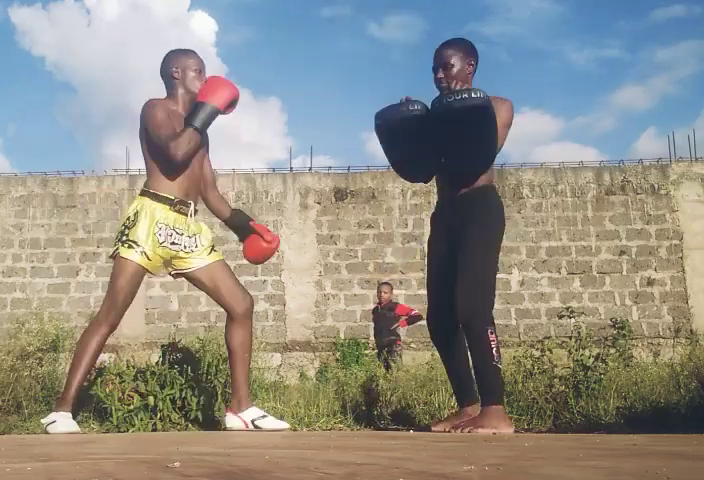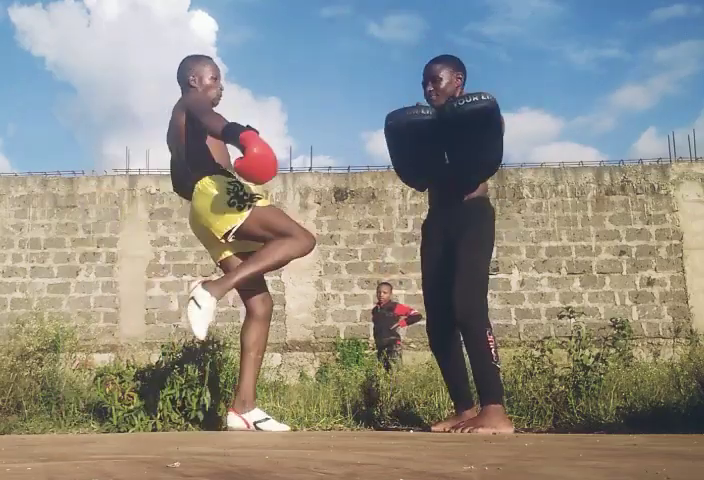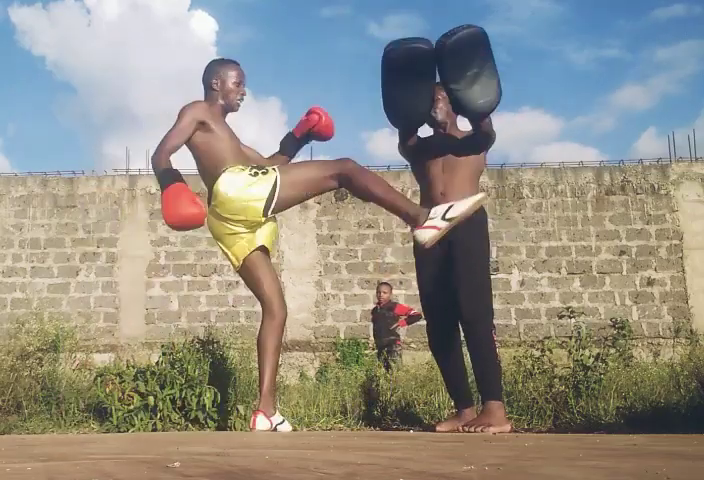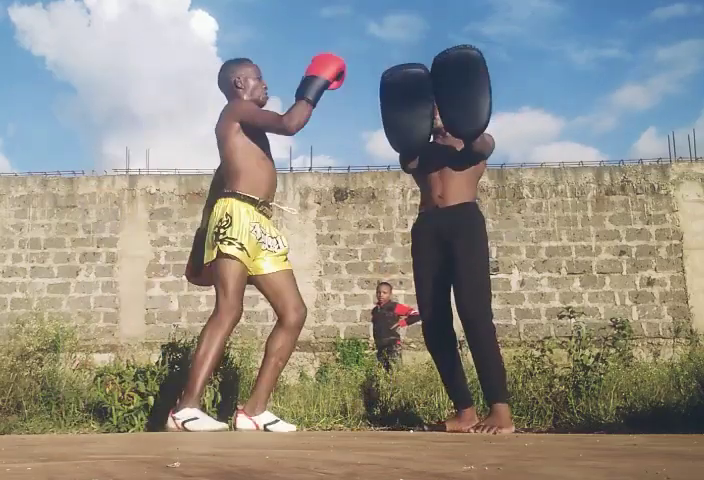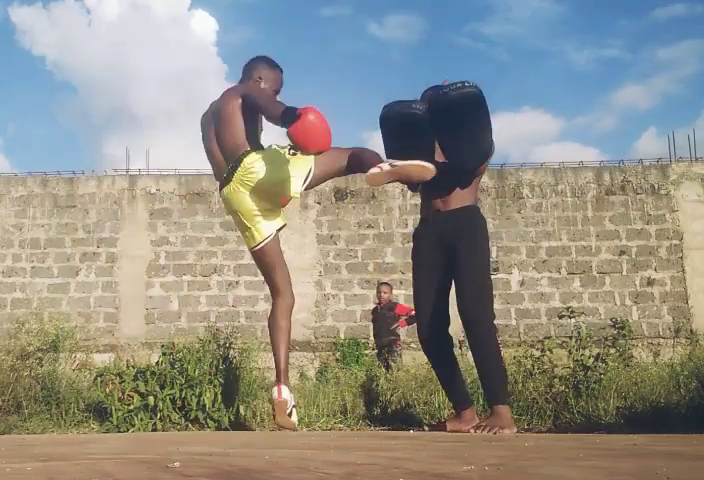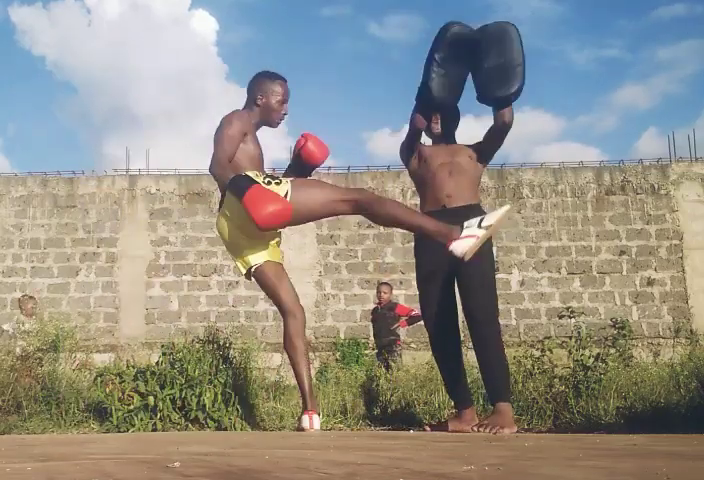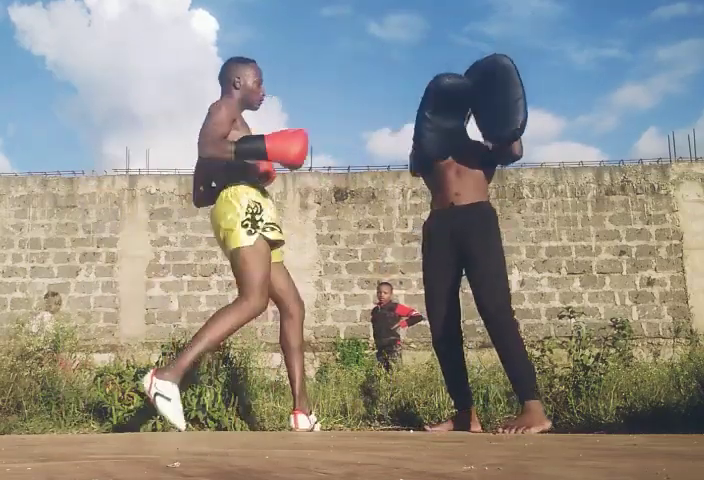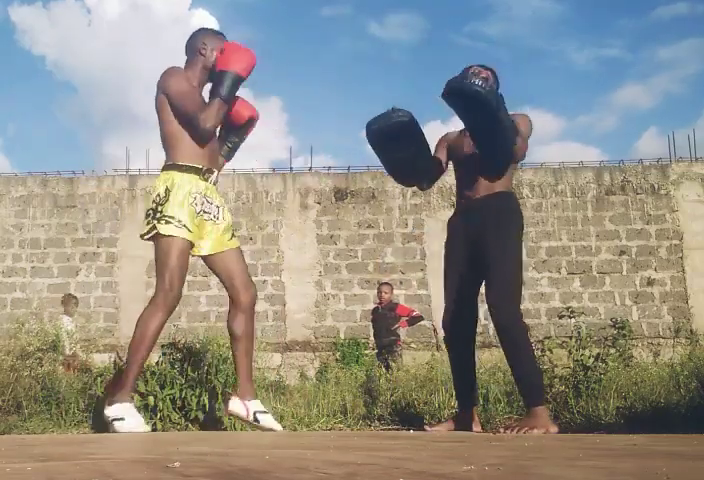
dt=0.2s
person 1, frame 1
left shoulder: (200, 134)
right shoulder: (155, 109)
left elbow: (209, 191)
right elbow: (176, 151)
left wrist: (244, 224)
right wrist: (207, 109)
left hip: (187, 228)
right hip: (151, 218)
left knee: (241, 305)
right knee: (111, 313)
left ankle: (240, 407)
right ankle: (62, 409)
person 1, frame 2
left shoulder: (180, 130)
right shoulder: (189, 105)
left elbow: (188, 173)
right elbow: (205, 118)
right wrist: (240, 133)
left hip: (218, 205)
right hip: (220, 195)
left knee: (260, 306)
right knee: (301, 240)
left ankle: (245, 408)
right ankle: (211, 290)
person 1, frame 3
left shoulder: (220, 128)
right shoulder: (198, 111)
left elbow: (266, 162)
right elbow: (160, 155)
left wrist: (299, 135)
right wrist: (171, 183)
left hip: (229, 220)
right hip: (237, 189)
left knee: (274, 307)
right knee: (349, 169)
left ankle: (265, 411)
right ankle: (424, 220)
person 1, frame 4
left shoulder: (244, 130)
right shoulder: (239, 110)
left elbow: (220, 183)
right elbow: (290, 124)
left wrist: (200, 244)
right wrist: (314, 86)
left hip: (258, 227)
right hip: (236, 219)
left knee: (294, 315)
right knee: (228, 312)
left ankle: (255, 410)
right ankle: (186, 409)
person 1, frame 5
left shoulder: (212, 115)
right shoulder: (239, 97)
right elbow: (267, 103)
right wrist: (296, 116)
left hip: (241, 197)
right hip: (257, 172)
left knee: (283, 293)
right knee: (354, 155)
left ankle: (283, 388)
person 1, frame 6
left shoulder: (246, 136)
right shoulder: (236, 119)
right elbow: (217, 164)
left wrist: (296, 166)
right wrist: (245, 188)
left hip: (236, 226)
right hip: (248, 207)
left knee: (292, 312)
right knee: (361, 198)
left ankle: (310, 411)
right ankle: (451, 234)
person 1, frame 7
left shoulder: (232, 124)
right shoulder: (221, 110)
left elbow: (200, 186)
right elbow: (207, 153)
left wrist: (257, 161)
right wrist: (255, 149)
left hip: (243, 214)
right hip: (244, 208)
left knee: (293, 307)
right knee: (254, 301)
left ankle: (301, 411)
right ankle: (167, 376)
person 1, frame 8
left shoulder: (205, 100)
right shoulder: (173, 79)
right elbow: (205, 125)
left wrist: (238, 128)
right wrist: (230, 81)
left hip: (206, 201)
right hip: (179, 194)
left knee: (245, 295)
right knee: (168, 296)
left ankle: (245, 395)
right ankle: (119, 398)
person 2, frame 1
left shoulder: (497, 107)
right shoulder: (435, 116)
left elbow: (481, 155)
right elbow: (420, 171)
left wrist: (454, 119)
right wrist: (416, 131)
left hip: (479, 207)
right hip: (445, 214)
left knee: (472, 307)
right knee: (439, 315)
left ankle: (494, 412)
right ankle: (470, 404)
person 2, frame 2
left shoulder: (482, 117)
right shoulder: (425, 128)
left elbow: (484, 163)
right elbow: (415, 177)
left wrist: (453, 114)
right wrist: (409, 133)
left hip: (472, 215)
right hip: (436, 221)
left knee: (468, 306)
right knee: (438, 320)
left ankle: (495, 411)
right ankle: (465, 407)
person 2, frame 3
left shoulder: (477, 140)
right shoulder: (420, 144)
left elbow: (484, 131)
right elbow: (405, 146)
left hip: (467, 221)
left knee: (473, 306)
right knee: (439, 318)
left ankle: (495, 409)
right ankle: (466, 407)
person 2, frame 4
left shoulder: (480, 138)
right shoulder: (420, 147)
left elbow: (477, 148)
right elbow: (409, 162)
left wrist: (468, 115)
right wrist: (409, 124)
left hip: (465, 221)
right hip: (427, 226)
left knee: (475, 312)
right knee: (434, 322)
left ankle: (500, 409)
right ankle: (464, 409)
person 2, frame 5
left shoulder: (474, 147)
right shoulder: (418, 152)
left elbow: (475, 160)
right elbow: (416, 180)
left hip: (465, 226)
right hip: (427, 232)
left knee: (476, 315)
right knee: (429, 326)
left ankle: (500, 412)
right ankle: (464, 411)
person 2, frame 6
left shoulder: (474, 152)
right shoulder: (415, 154)
left elbow: (504, 122)
right elbow: (415, 125)
left hip: (468, 223)
right hip: (429, 234)
left knee: (480, 315)
right knee: (437, 326)
left ankle: (504, 410)
right ankle: (464, 411)
person 2, frame 7
left shoulder: (483, 147)
right shoulder: (430, 150)
left elbow: (513, 150)
right elbow: (420, 162)
left wrist: (503, 111)
right wrist: (431, 128)
left hip: (478, 220)
right hip: (438, 227)
left knee: (495, 308)
right knee: (441, 323)
left ankle: (533, 406)
right ankle: (465, 411)
person 2, frame 8
left shoulder: (517, 121)
right shoulder: (453, 139)
left elbow: (514, 153)
right elbow: (423, 177)
left wrist: (491, 98)
right wrist: (399, 156)
left hip: (499, 214)
right hip: (462, 220)
left knee: (503, 307)
right knee: (454, 320)
left ankle: (540, 412)
right ankle: (466, 412)
